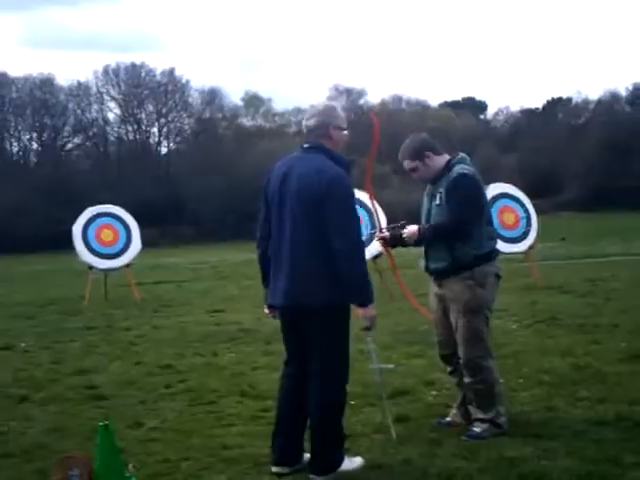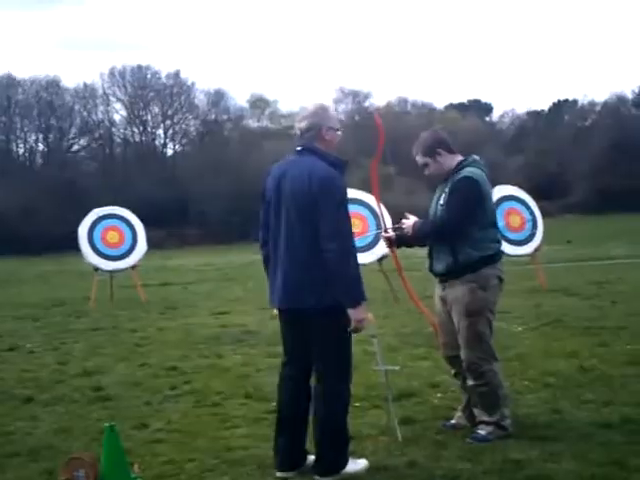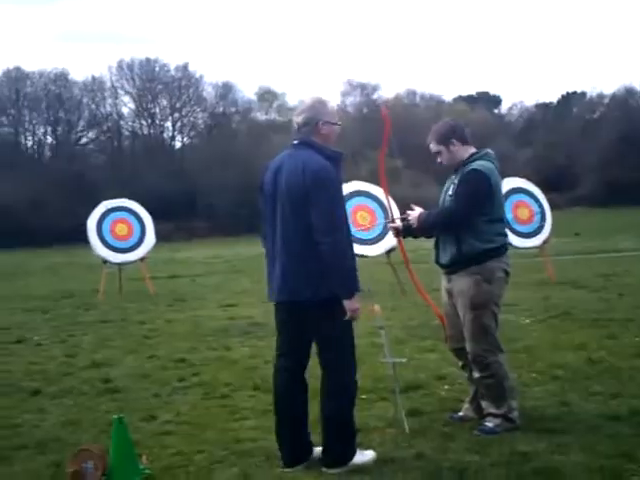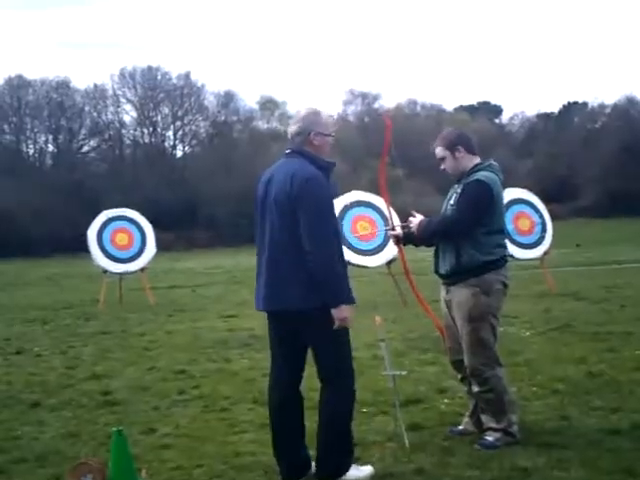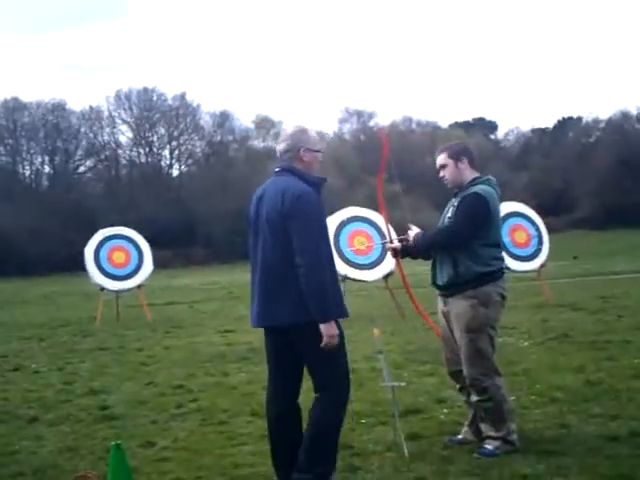
dt=0.2s
person 1, frame 1
left shoulder: (279, 171)
right shoulder: (333, 176)
left elbow: (264, 236)
right elbow: (347, 243)
left wrist: (270, 287)
right wrist: (364, 297)
left hip: (287, 291)
right hip: (325, 294)
left knee: (295, 369)
right knee: (329, 374)
person 1, frame 2
left shoulder: (276, 173)
right shoulder: (326, 176)
left elbow: (266, 238)
right elbow: (338, 246)
right wrist: (355, 299)
left hip: (288, 293)
right hip: (323, 295)
left knee: (294, 371)
right knee: (332, 376)
person 1, frame 3
left shoulder: (274, 167)
right shoulder: (320, 169)
right elbow: (333, 237)
right wrist: (349, 290)
left hip: (285, 285)
right hip: (321, 287)
left knee: (289, 365)
right knee: (338, 368)
left ankle: (293, 451)
right ankle: (339, 453)
person 1, frame 4
left shoulder: (269, 176)
right shoulder: (310, 178)
right elbow: (321, 246)
right wrist: (338, 298)
left hip: (276, 296)
right hip: (312, 296)
left knee: (284, 379)
right knee: (337, 378)
person 1, frame 5
left shoulder: (262, 193)
right shoulder: (301, 194)
right elbow: (313, 261)
right wrist: (327, 316)
left hip: (271, 311)
right hip: (304, 313)
left knee: (282, 392)
right knee: (333, 387)
person 2, frame 1
left shoulder: (462, 179)
right shoulder: (434, 184)
left elbow: (459, 225)
right elbow: (428, 229)
left wrist: (420, 233)
right wrist: (396, 237)
left hip: (470, 276)
right hip: (443, 277)
left knee: (472, 351)
right knee: (449, 350)
left ankle: (490, 417)
right ankle: (467, 408)
person 2, frame 2
left shoulder: (468, 181)
right shoulder: (449, 182)
left elbow: (450, 226)
right elbow: (438, 229)
left wrist: (417, 227)
right wrist: (401, 238)
left hip: (474, 278)
right hip: (450, 278)
left knee: (476, 354)
right knee: (455, 352)
left ankle: (495, 419)
right ankle: (473, 410)
person 2, frame 3
left shoulder: (479, 173)
right shoulder: (462, 174)
left elbow: (455, 217)
right elbow: (446, 219)
left wrist: (423, 219)
right wrist: (409, 228)
left hip: (480, 269)
right hip: (458, 270)
left knee: (481, 346)
right knee: (461, 344)
left ankle: (503, 412)
right ankle: (480, 403)
person 2, frame 4
left shoulder: (481, 184)
right shoulder: (465, 183)
left elbow: (455, 225)
right elbow: (447, 229)
left wrist: (423, 225)
right wrist: (409, 235)
left hip: (478, 282)
right hip: (457, 281)
left knee: (480, 359)
right knee: (461, 357)
left ankle: (502, 426)
right ankle: (480, 417)
person 2, frame 5
left shoulder: (478, 197)
right shoulder: (462, 197)
left elbow: (451, 237)
right elbow: (444, 242)
left wrist: (419, 238)
right wrist: (407, 248)
left hip: (476, 293)
right hip: (455, 293)
left knee: (479, 369)
right knee: (459, 368)
left ankle: (502, 435)
right ankle: (479, 426)
